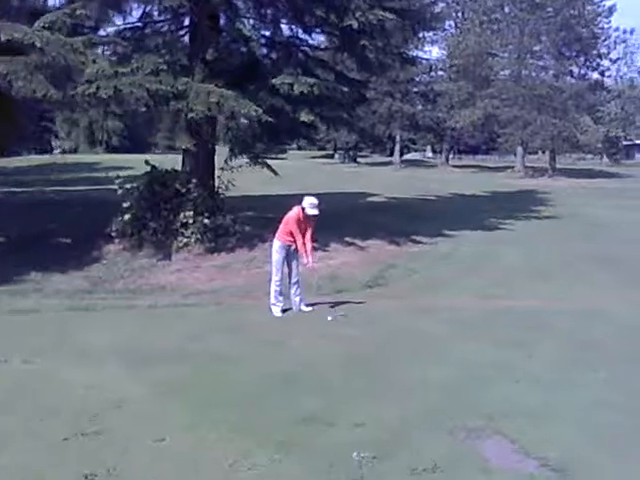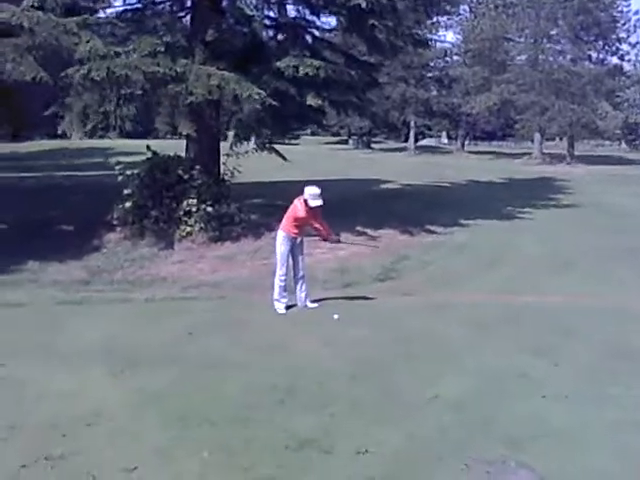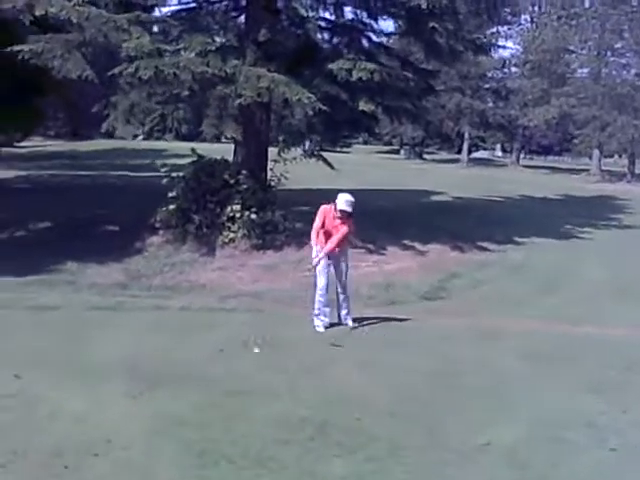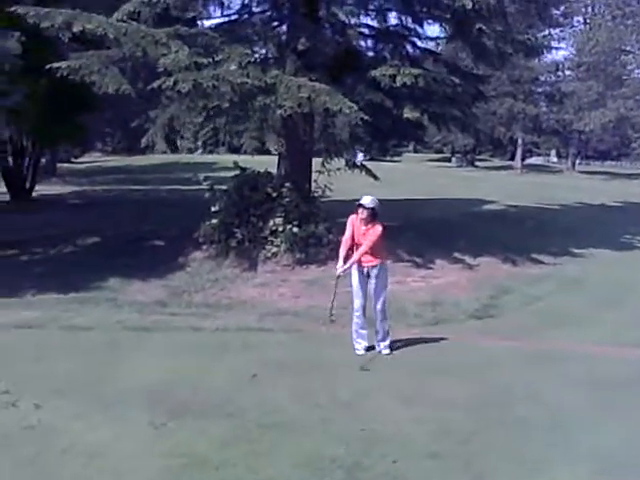
dt=0.5s
person 1, frame 1
left shoulder: (311, 218)
right shoulder: (293, 216)
left elbow: (308, 237)
right elbow: (299, 238)
left wrist: (309, 256)
right wrist: (304, 256)
left hip: (293, 246)
right hip: (281, 244)
left knee: (295, 275)
right knee: (277, 276)
left ankle: (298, 303)
right ankle: (276, 306)
person 1, frame 2
left shoulder: (313, 205)
right shoulder: (300, 212)
left elbow: (320, 222)
right elbow: (316, 225)
left wrist: (331, 235)
right wrist: (330, 236)
left hip: (298, 238)
right hip: (285, 236)
left knee: (300, 270)
right knee: (282, 271)
left ankle: (303, 299)
right ankle: (279, 302)
person 1, frame 3
left shoulder: (348, 222)
right shoulder: (324, 209)
left elbow: (335, 240)
right elbow: (316, 229)
left wrist: (321, 256)
right wrist: (315, 249)
left hip: (340, 251)
right hip: (321, 248)
left knee: (342, 285)
right knee: (322, 285)
left ankle: (345, 317)
right ankle: (320, 320)
person 1, frame 4
left shoulder: (377, 229)
right shoulder: (352, 220)
left elbow: (363, 249)
right elbow: (347, 240)
left wrist: (347, 266)
right wrist: (340, 260)
left hip: (377, 267)
right hip: (359, 266)
left knee: (379, 305)
right knee: (358, 306)
